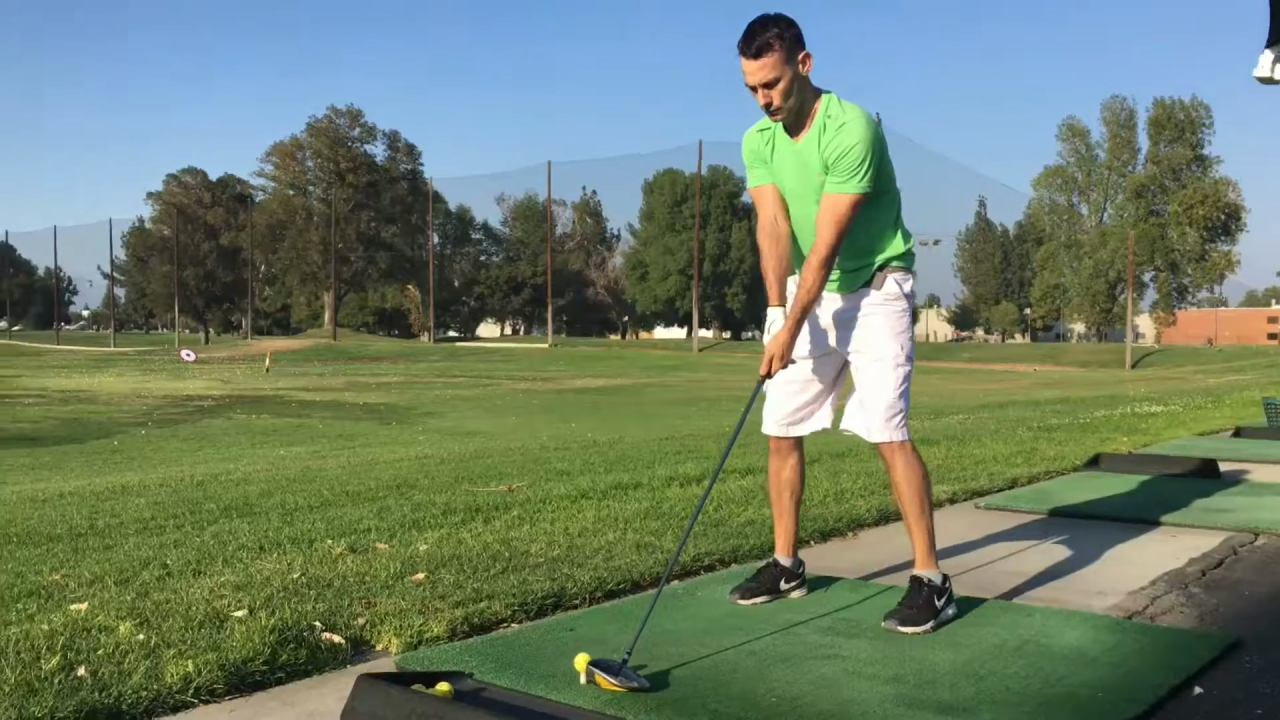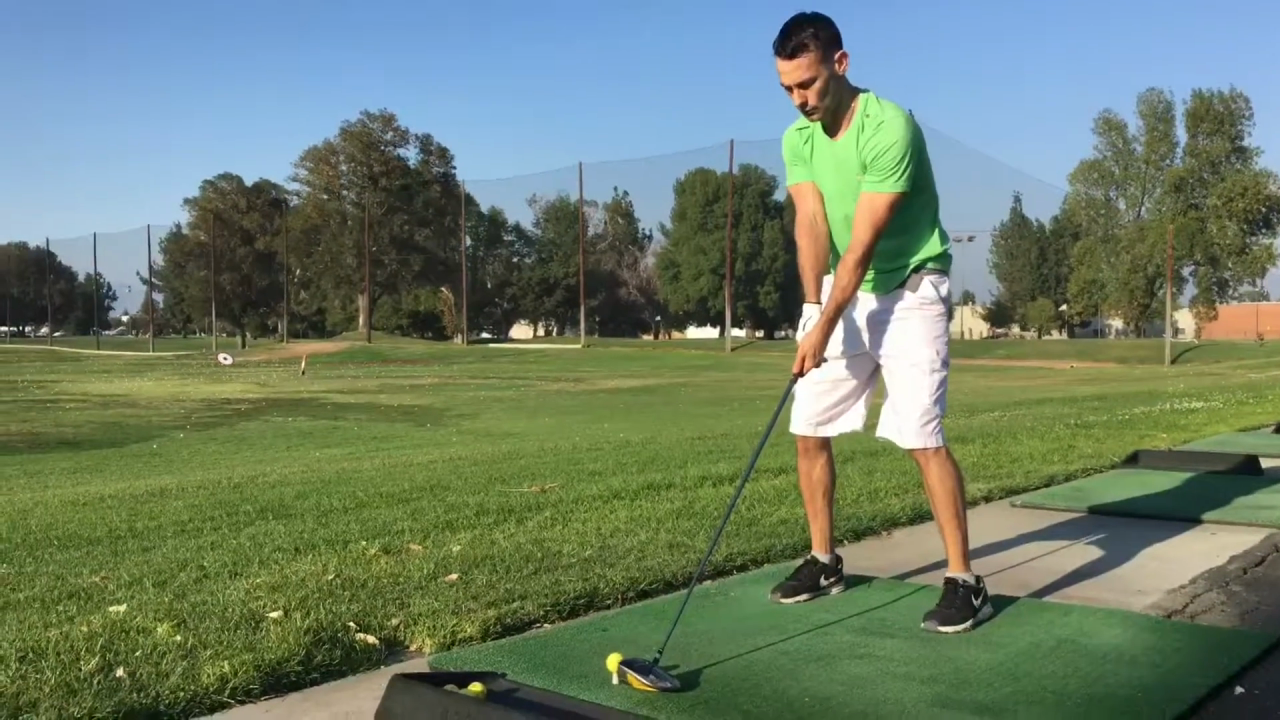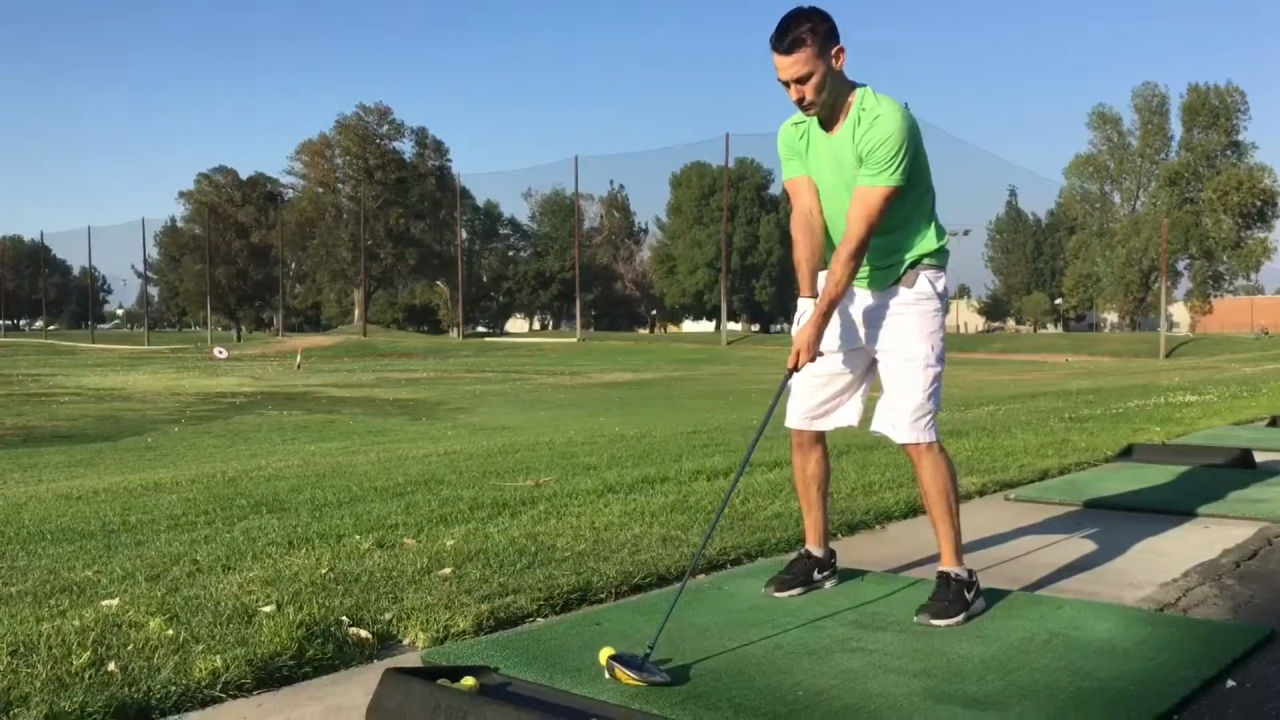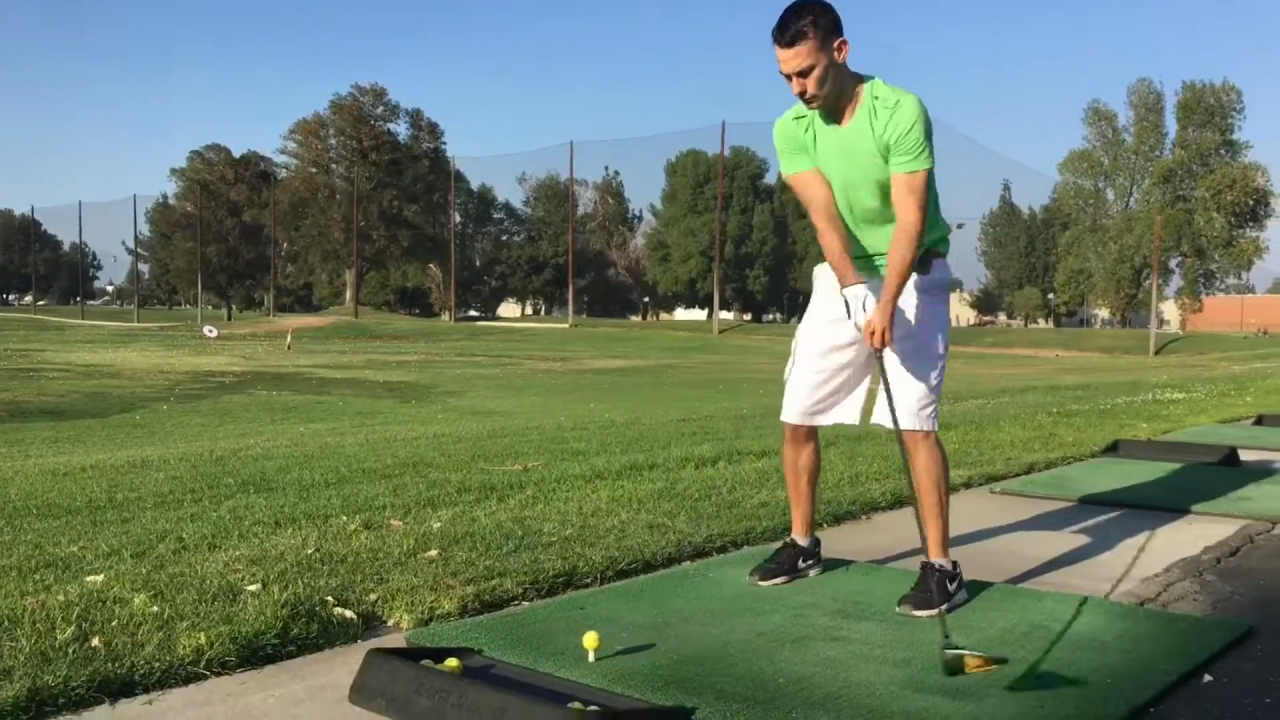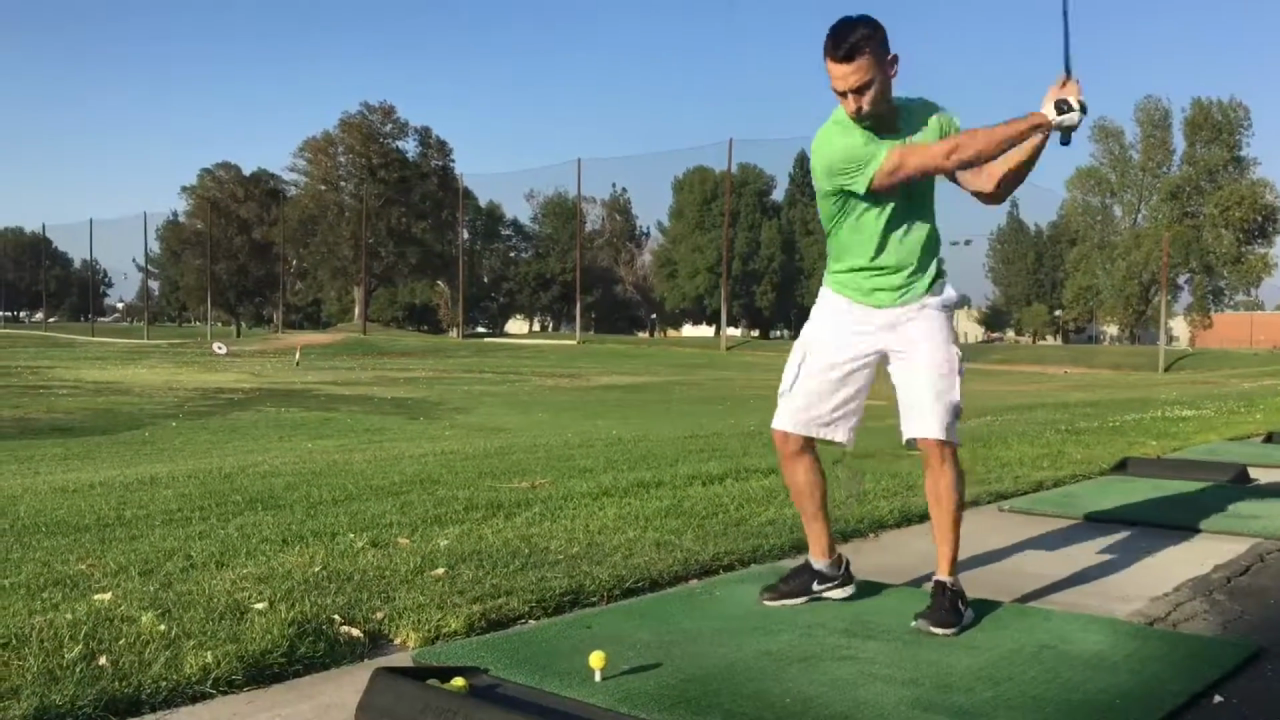
dt=1s
person 1, frame 1
left shoulder: (851, 129)
right shoulder: (757, 140)
left elbow: (826, 245)
right elbow: (772, 228)
left wrist: (790, 329)
right wrist: (775, 312)
left hip: (874, 291)
right hip: (809, 294)
left knee: (887, 431)
right knee: (781, 433)
left ankle: (930, 579)
right ankle: (786, 565)
person 1, frame 2
left shoulder: (890, 128)
right shoulder: (796, 138)
left elbow: (862, 244)
right elbow: (810, 224)
left wrist: (823, 329)
right wrist: (812, 310)
left hip: (908, 293)
right hip: (842, 294)
left knee: (922, 436)
right knee: (809, 432)
left ankle: (964, 581)
right ankle: (824, 561)
person 1, frame 3
left shoulder: (887, 122)
right shoulder: (793, 133)
left elbow: (856, 237)
right elbow: (807, 219)
left wrist: (816, 321)
right wrist: (807, 302)
left hip: (905, 288)
right hip: (838, 289)
left knee: (915, 430)
right knee: (804, 425)
left ankle: (956, 575)
right ankle: (817, 554)
person 1, frame 4
left shoulder: (901, 111)
right shoulder: (791, 130)
left elbow: (910, 217)
right elbow: (824, 217)
left wrist: (888, 302)
right wrist: (854, 294)
left hip: (911, 280)
right hip: (841, 281)
left knee: (914, 421)
right knee: (797, 420)
left ankle: (940, 566)
right ankle: (802, 543)
person 1, frame 5
left shoulder: (928, 118)
right shoulder: (835, 146)
left elbow: (991, 185)
right elbow: (948, 155)
left wrist: (1040, 132)
right wrist: (1040, 119)
left hip: (917, 308)
right hip: (846, 308)
left knee: (935, 440)
right knee: (789, 434)
left ankle: (947, 583)
right ankle: (825, 564)
